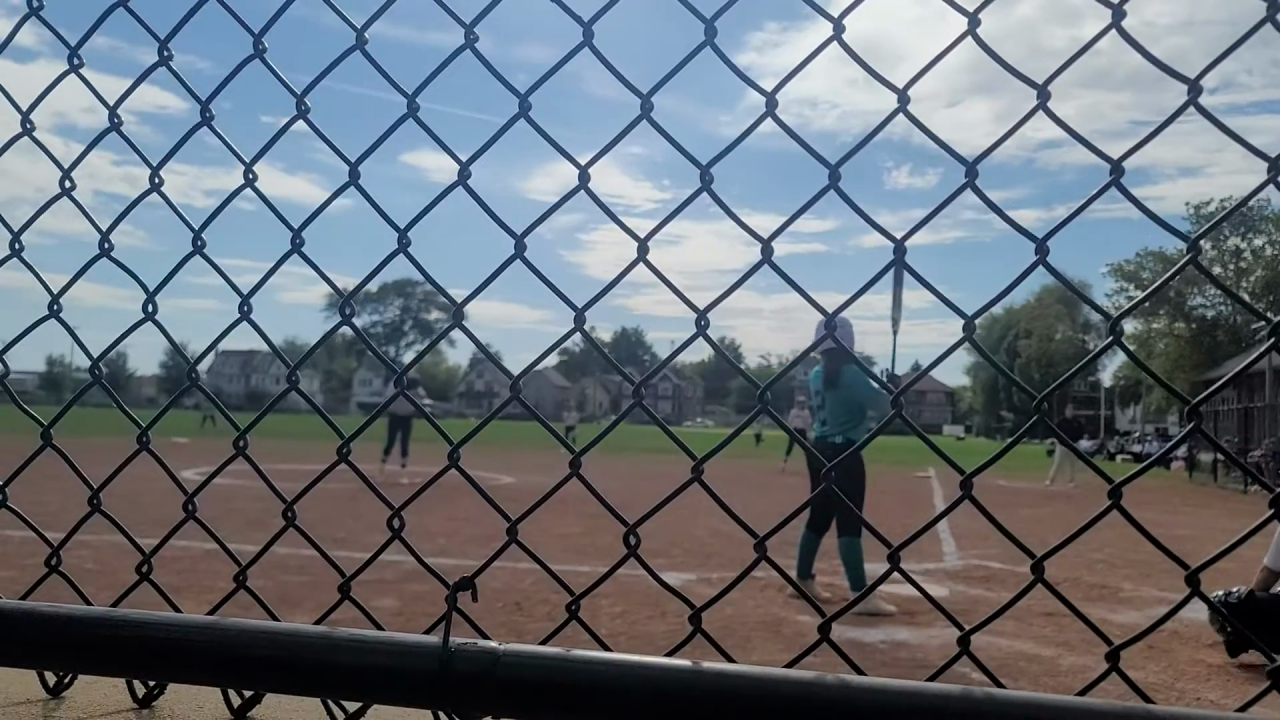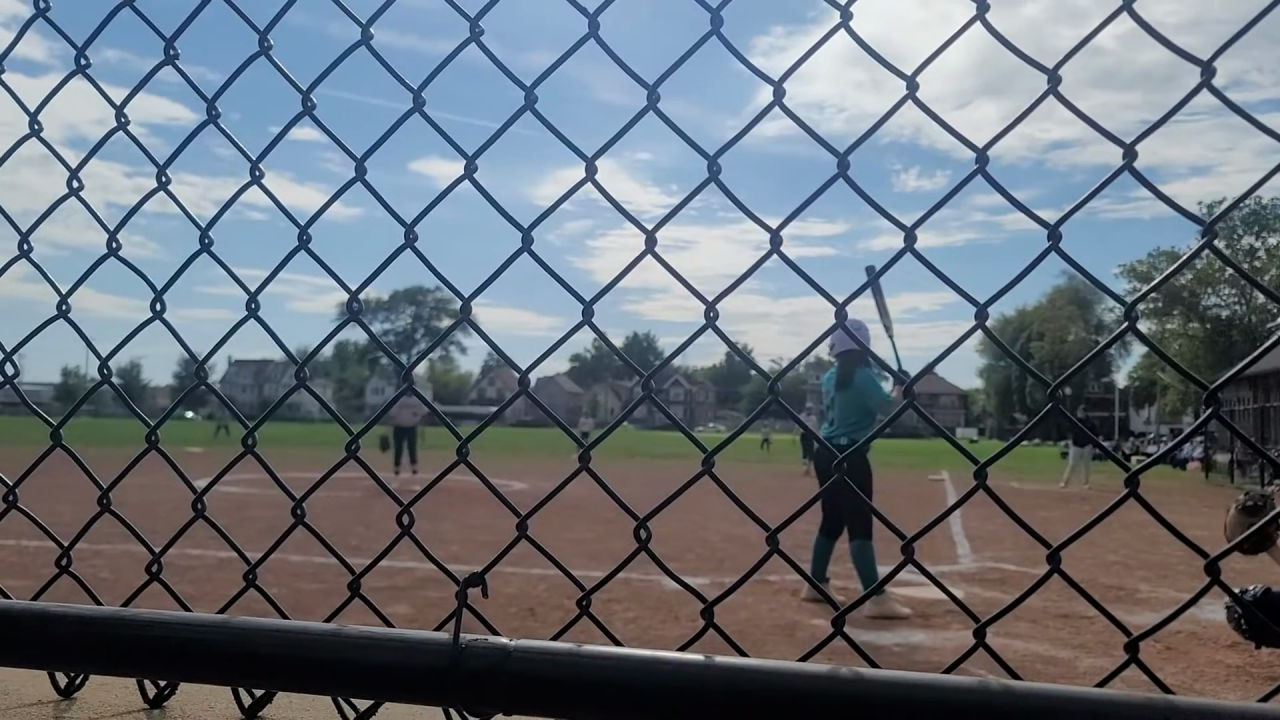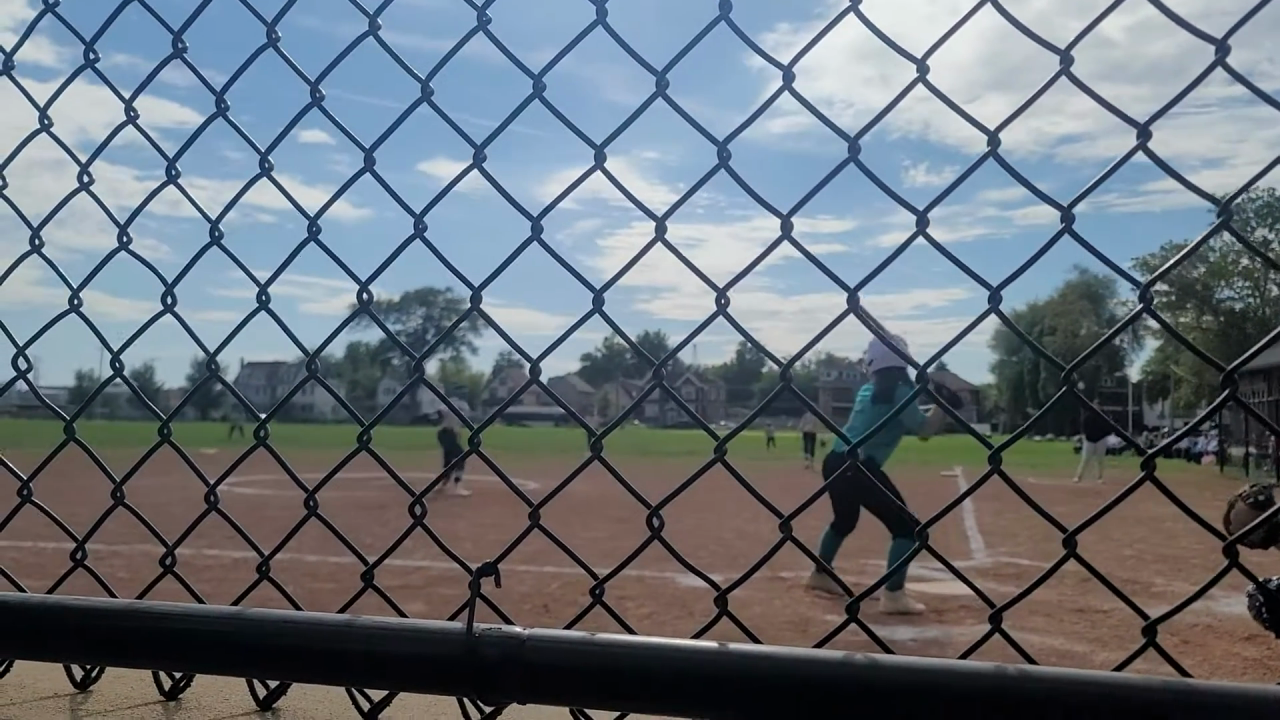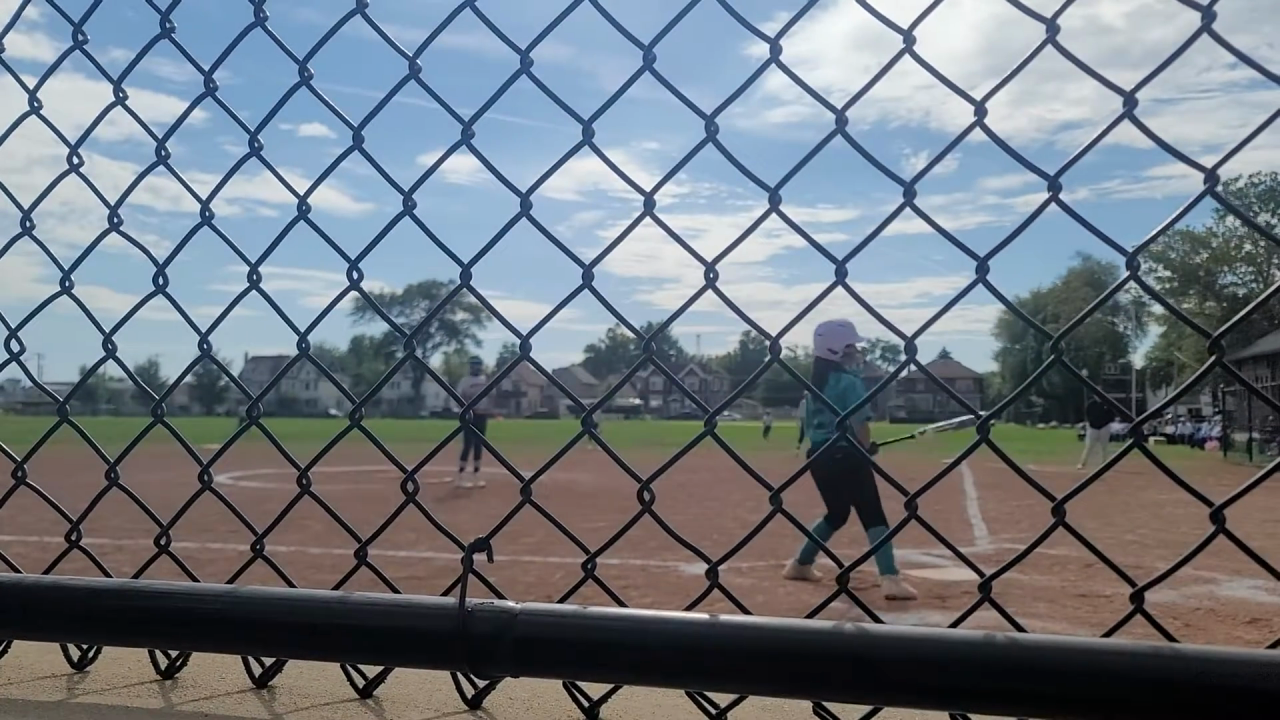
dt=1s
person 1, frame 1
left shoulder: (817, 375)
right shoulder: (851, 373)
right elbow: (880, 405)
left wrist: (877, 387)
right wrist: (891, 386)
left hip: (820, 450)
right hip: (844, 453)
left knee: (819, 516)
right knee: (849, 521)
left ankle: (803, 580)
right ankle: (862, 596)
person 1, frame 2
left shoulder: (830, 377)
right shoulder: (862, 375)
right elbow: (887, 408)
right wrist: (901, 387)
left hip: (826, 453)
right hip: (849, 455)
left knee: (832, 521)
right knee: (860, 524)
left ankle: (816, 585)
right ankle: (876, 599)
person 1, frame 3
left shoulder: (867, 390)
right shoulder: (898, 391)
right elbow: (923, 431)
left wrist: (929, 409)
right wrist: (942, 406)
left hip: (835, 464)
right hip: (860, 468)
left knee: (844, 520)
right knee: (905, 526)
left ankle: (820, 574)
right ankle: (893, 594)
person 1, frame 4
left shoulder: (815, 381)
right shoulder: (848, 382)
right elbow: (859, 424)
right wrist: (867, 447)
left hip: (818, 456)
right hip: (845, 456)
left knee: (836, 514)
right knee: (873, 516)
left ankle: (800, 564)
right ankle: (890, 578)
